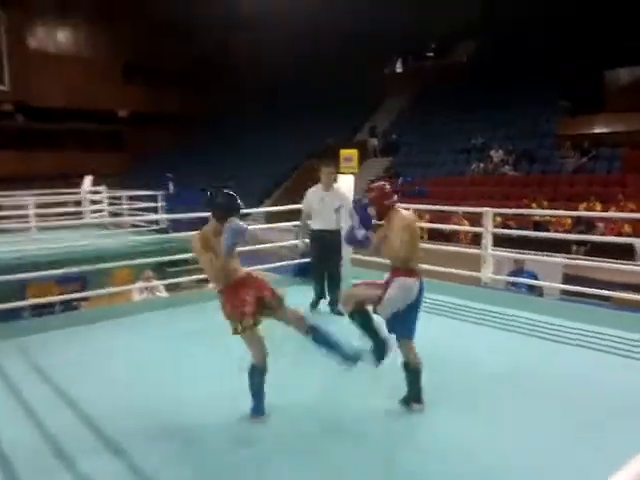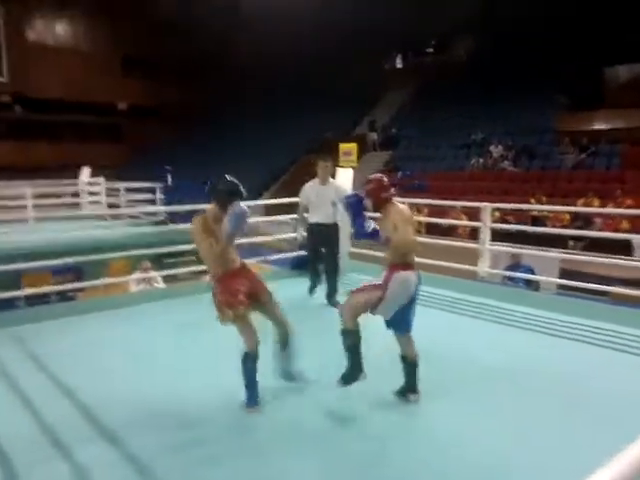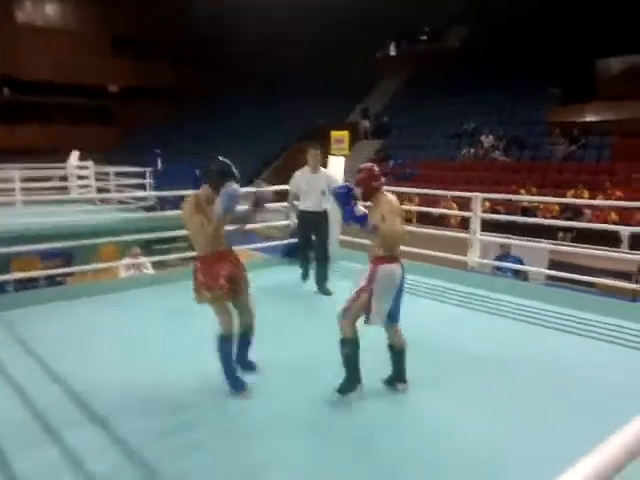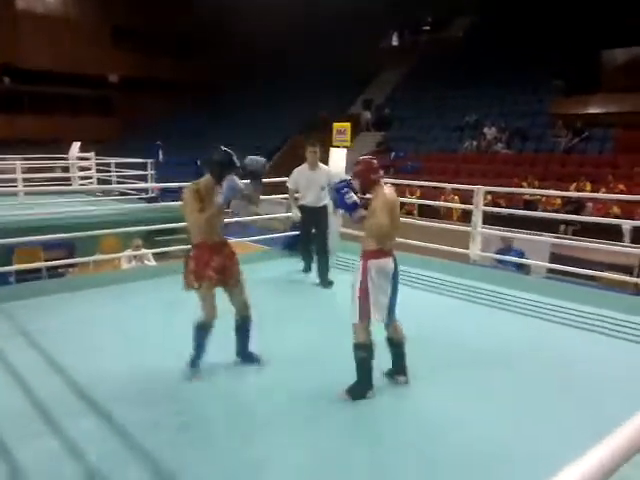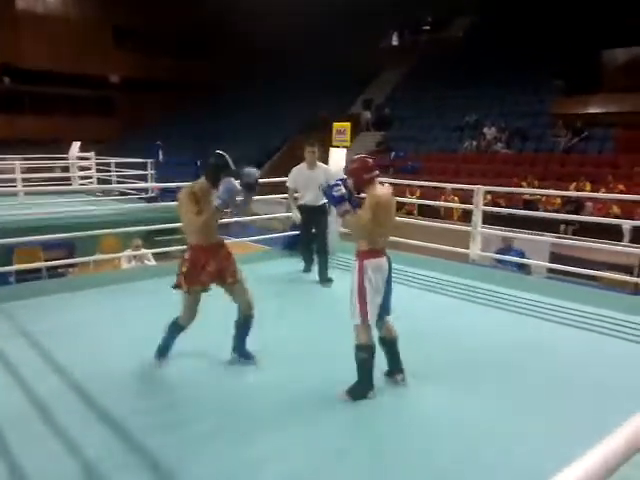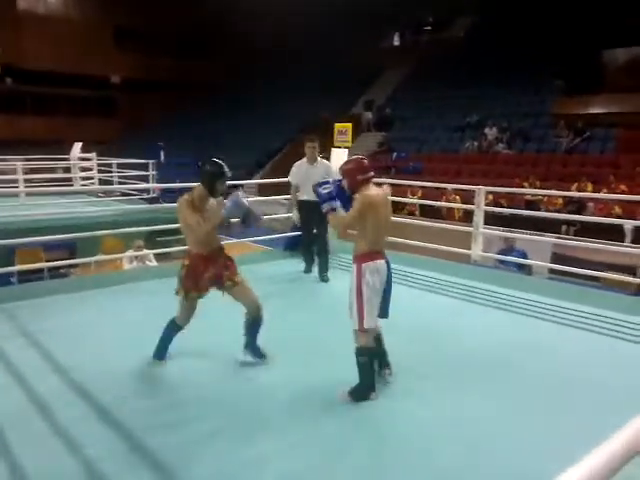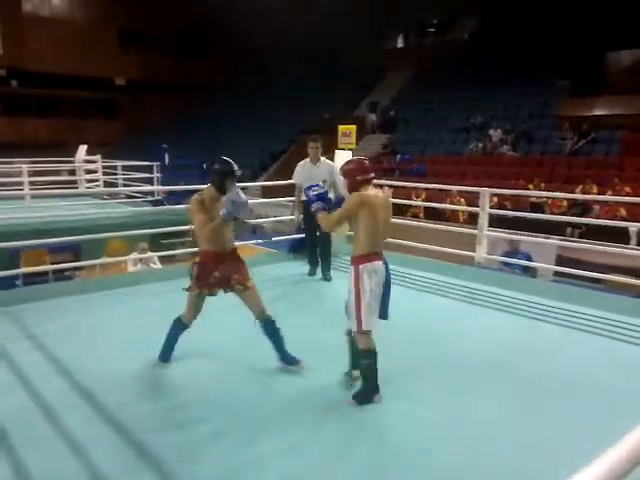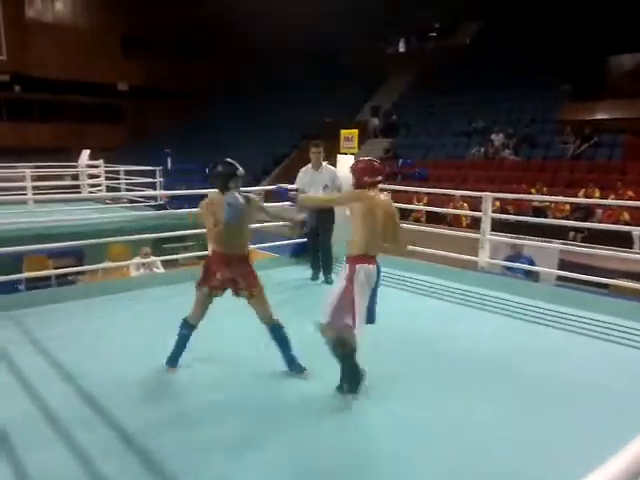
dt=0.1s
person 1, frame 1
left shoulder: (400, 218)
right shoulder: (396, 218)
left elbow: (398, 253)
right elbow: (384, 242)
left wrist: (368, 241)
right wrist: (365, 226)
left hip: (402, 282)
right hip: (411, 282)
left knee: (349, 298)
right knee: (405, 341)
left ankle: (377, 342)
right ankle: (415, 397)
person 1, frame 2
left shoulder: (399, 213)
right shoulder: (388, 214)
left elbow: (408, 245)
left wrist: (378, 234)
right wrist: (359, 216)
left hip: (400, 276)
right hip: (405, 275)
left knee: (348, 307)
right knee: (403, 334)
left ankle: (355, 366)
right ankle: (410, 388)
person 1, frame 3
left shoulder: (388, 203)
right shoulder: (378, 203)
left elbow: (395, 236)
right elbow: (374, 230)
left wrist: (366, 221)
right wrist: (350, 207)
left hip: (384, 269)
right hip: (391, 268)
left knee: (346, 318)
right knee: (391, 324)
left ankle: (352, 378)
right ankle: (399, 377)
person 1, frame 4
left shoulder: (383, 197)
right shoulder: (386, 193)
left elbow: (379, 230)
right elbow: (372, 221)
left wrist: (353, 209)
right wrist: (356, 205)
left hip: (374, 263)
right hip: (386, 260)
left knee: (361, 324)
right knee: (388, 318)
left ankle: (364, 383)
right ankle: (399, 370)
person 1, frame 5
left shoulder: (374, 197)
right shoulder: (384, 191)
left elbow: (358, 229)
left wrist: (341, 205)
right wrist: (349, 200)
left hip: (369, 263)
right hip: (380, 260)
left knee: (362, 325)
right knee: (380, 318)
left ankle: (365, 384)
right ankle: (396, 370)
person 1, frame 6
left shoulder: (365, 198)
right shoulder: (381, 192)
left elbow: (340, 228)
left wrist: (328, 201)
right wrist: (345, 200)
left hip: (367, 265)
right hip: (379, 261)
left knee: (362, 328)
right knee: (367, 321)
left ankle: (366, 386)
right ankle: (383, 366)
person 1, frame 7
left shoulder: (360, 198)
right shoulder: (382, 196)
left elbow: (329, 225)
left wrist: (316, 203)
left hip: (365, 267)
right hip: (377, 263)
left knee: (361, 330)
right knee: (360, 323)
left ankle: (370, 389)
right ankle: (356, 369)
person 1, frame 8
left shoulder: (361, 197)
right shoulder: (388, 204)
left elbow: (319, 202)
right elbow: (400, 245)
left wrist: (294, 196)
left hip: (358, 268)
right hip: (371, 266)
left knee: (330, 328)
right knee: (345, 324)
left ankle: (352, 373)
right ankle: (348, 377)
person 2, frame 1
left shoulder: (228, 231)
right shoulder: (199, 240)
right elbow: (214, 275)
right wrist: (227, 247)
left hip: (250, 282)
right hip: (232, 294)
left knee: (300, 322)
right knee: (259, 354)
left ankle: (345, 354)
right ankle: (257, 405)
person 2, frame 2
left shoulder: (232, 216)
right shoulder: (200, 224)
right elbow: (213, 260)
right wrist: (229, 232)
left hip: (245, 274)
right hip: (226, 283)
left knee: (282, 324)
right knee: (252, 340)
left ankle: (286, 367)
right ankle: (251, 395)
person 2, frame 3
left shoulder: (219, 199)
right shoulder: (192, 204)
left elbow: (241, 220)
right elbow: (205, 240)
left wrist: (254, 208)
right wrist: (222, 212)
left hip: (229, 257)
right hip: (209, 265)
left knee: (248, 317)
right knee: (228, 323)
left ankle: (241, 360)
right ankle: (232, 377)
person 2, frame 4
left shoulder: (223, 187)
right shoulder: (192, 192)
left elbow: (251, 199)
right elbow: (200, 226)
left wrist: (255, 180)
right wrist: (221, 201)
left hip: (223, 250)
right hip: (203, 254)
left knee: (243, 305)
right knee: (210, 314)
left ankle: (243, 351)
right ankle: (195, 358)
person 2, frame 5
left shoulder: (219, 190)
right shoulder: (188, 194)
left elbow: (240, 209)
right elbow: (197, 227)
left wrist: (248, 191)
right wrist: (218, 203)
left hip: (219, 251)
right hip: (198, 256)
left knee: (246, 304)
right knee: (188, 316)
left ankle: (239, 349)
right ankle: (164, 348)
person 2, frame 6
left shoulder: (215, 199)
right shoulder: (186, 203)
right elbow: (201, 234)
right wrist: (223, 213)
left hip: (220, 257)
right hip: (197, 262)
left knee: (254, 305)
right knee: (184, 317)
left ankle: (251, 346)
right ankle: (161, 349)
person 2, frame 7
left shoulder: (229, 199)
right shoulder: (197, 202)
right elbow: (206, 235)
right wrist: (225, 214)
left hip: (232, 259)
right hip: (208, 262)
left knee: (260, 311)
right knee: (190, 315)
left ankle: (283, 355)
right ankle: (166, 351)
person 2, frame 8
left shoulder: (248, 201)
right shoulder: (208, 205)
left elbow: (272, 213)
right elbow: (213, 237)
right wrist: (227, 218)
left hip: (242, 263)
right hip: (217, 263)
left knee: (267, 317)
right knee: (196, 315)
left ankle: (291, 360)
right ankle: (176, 355)
person 3, frame 1
left shoulder: (340, 194)
right shoulder: (311, 193)
right elbow: (304, 216)
right wrist: (302, 235)
left hip: (334, 235)
right hip: (317, 234)
left knee: (334, 270)
right knee: (317, 268)
left ankle: (334, 303)
right ankle: (318, 296)
person 3, frame 2
left shoulder: (337, 188)
right shoulder: (308, 187)
right elbow: (301, 209)
right wrist: (300, 226)
left hip: (331, 227)
right hip: (314, 227)
left knee: (332, 263)
right knee: (312, 259)
left ankle: (331, 296)
right ankle: (314, 282)
person 3, frame 3
left shoulder: (327, 176)
right shoulder: (299, 175)
right elbow: (291, 197)
right wrist: (293, 212)
left hip: (321, 215)
right hip: (304, 214)
left knee: (322, 250)
right knee: (303, 246)
left ankle: (322, 283)
right ankle: (305, 268)
person 3, frame 4
left shoulder: (326, 171)
right shoulder: (298, 172)
right elbow: (291, 193)
right wrist: (294, 208)
left hip: (321, 209)
right hip: (304, 210)
left knee: (322, 243)
right knee: (304, 240)
left ankle: (324, 276)
right ankle: (307, 262)
person 3, frame 5
left shoulder: (325, 170)
right shoulder: (296, 171)
right elbow: (291, 193)
right wrist: (294, 210)
left hip: (320, 209)
right hip: (304, 209)
left knee: (322, 242)
right knee: (304, 240)
left ankle: (323, 274)
right ankle: (308, 263)
person 3, frame 6
left shoulder: (326, 166)
right shoulder: (298, 166)
right elbow: (294, 190)
right wrist: (295, 210)
left hip: (321, 204)
right hip: (304, 204)
left knee: (322, 238)
right knee: (306, 236)
left ankle: (323, 271)
right ankle: (309, 263)
person 3, frame 7
left shoulder: (329, 166)
right shoulder: (301, 166)
left elbow: (335, 187)
right elbow: (298, 190)
right wrist: (297, 211)
right hip: (308, 205)
left knee: (325, 238)
right knee: (310, 237)
left ankle: (326, 270)
right ankle: (313, 265)
person 3, frame 8
left shoulder: (331, 171)
right shoulder: (304, 172)
left elbow: (338, 191)
left hip: (326, 210)
right hip: (311, 210)
left knee: (326, 243)
right knee: (312, 242)
left ankle: (327, 273)
right ankle: (315, 270)
